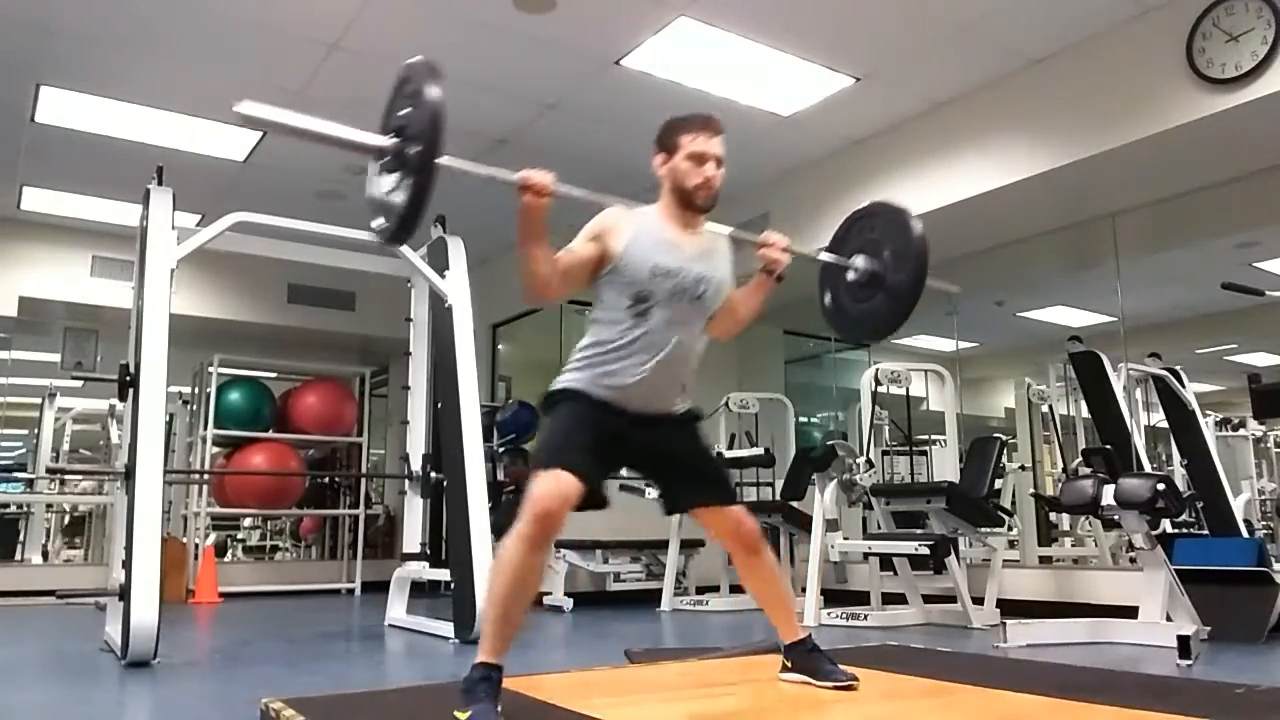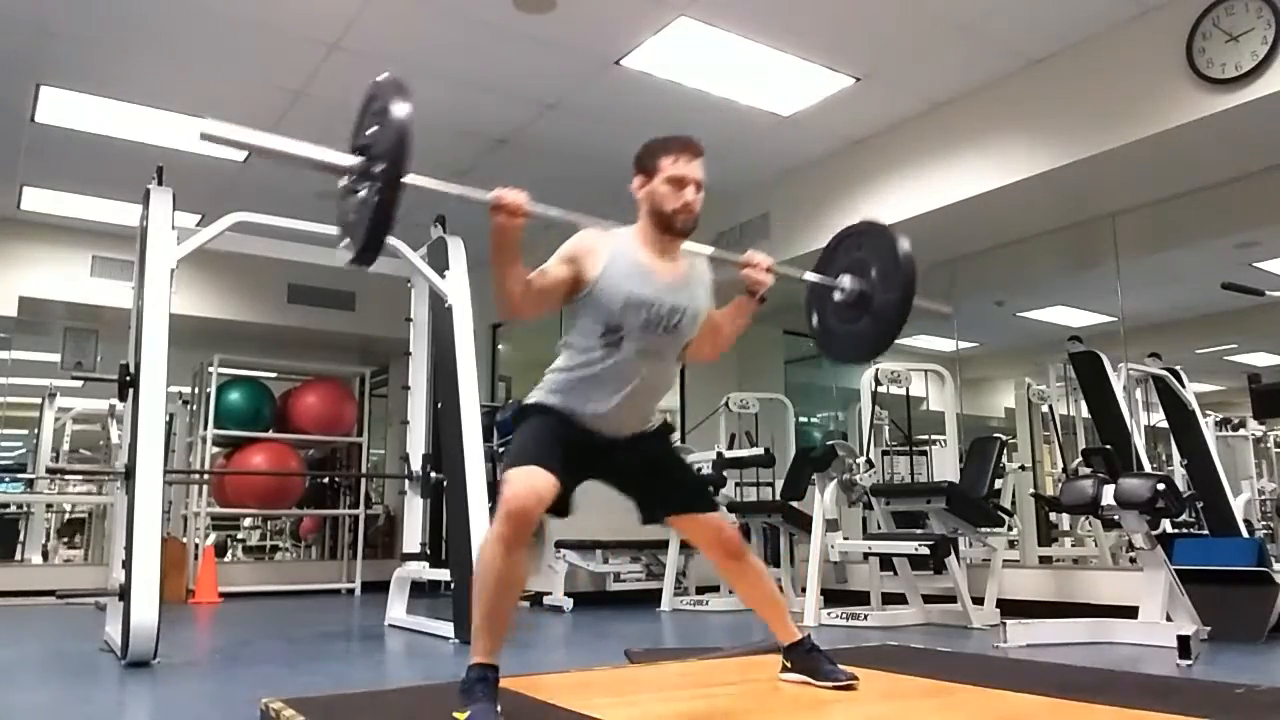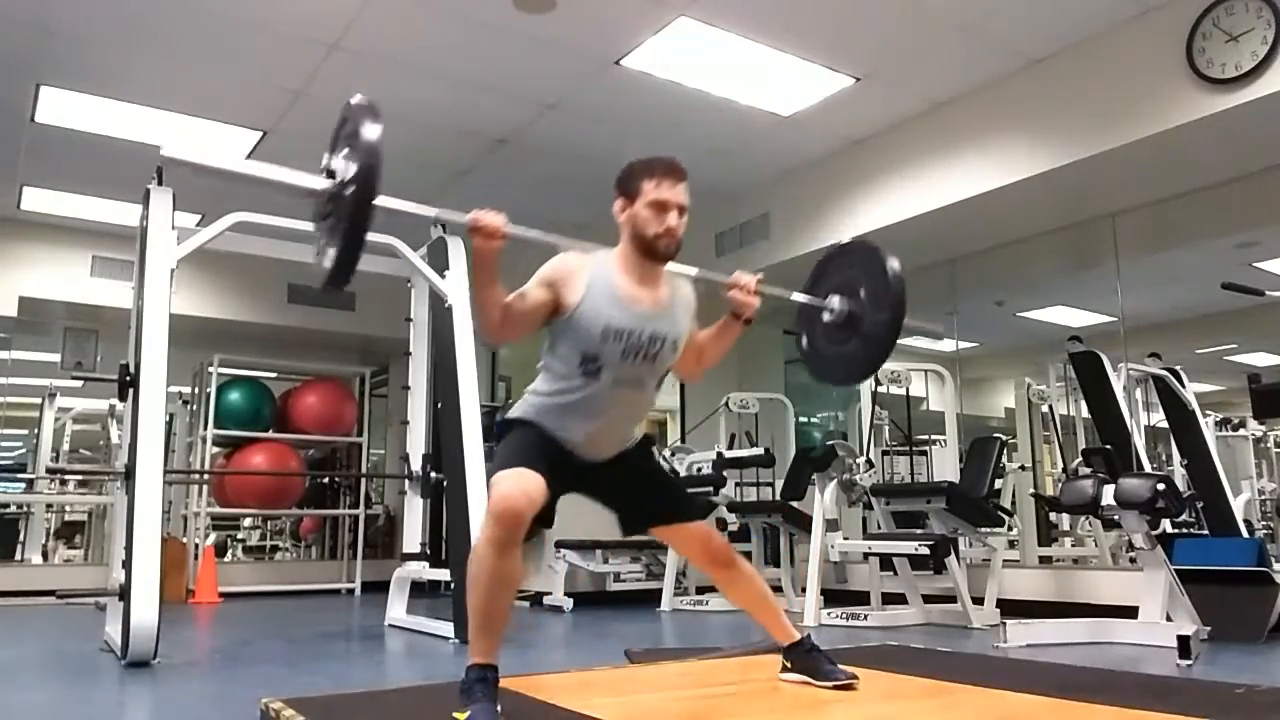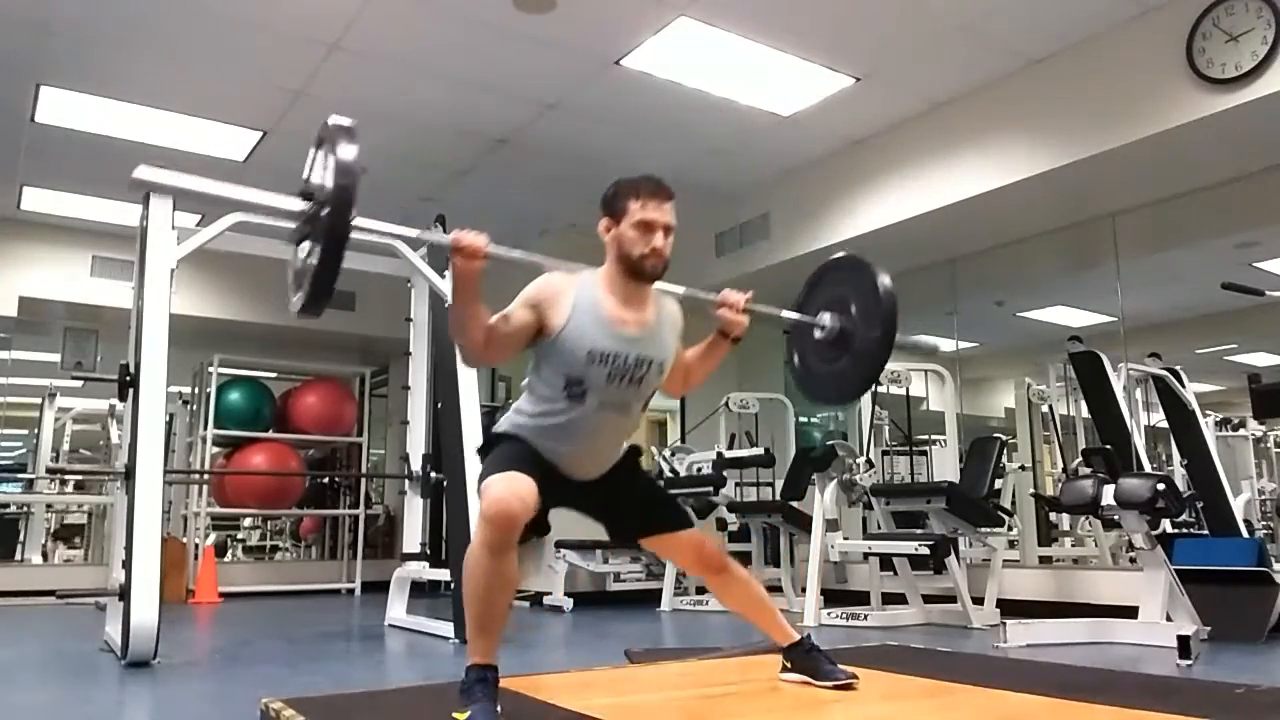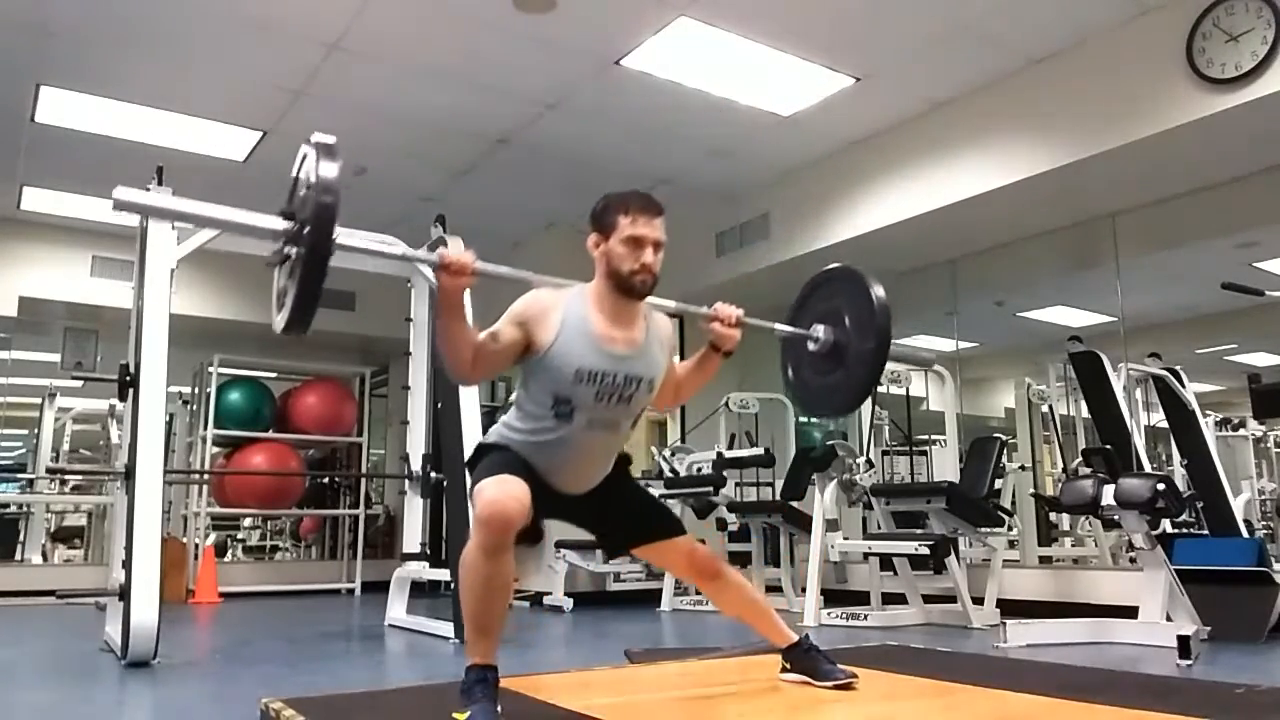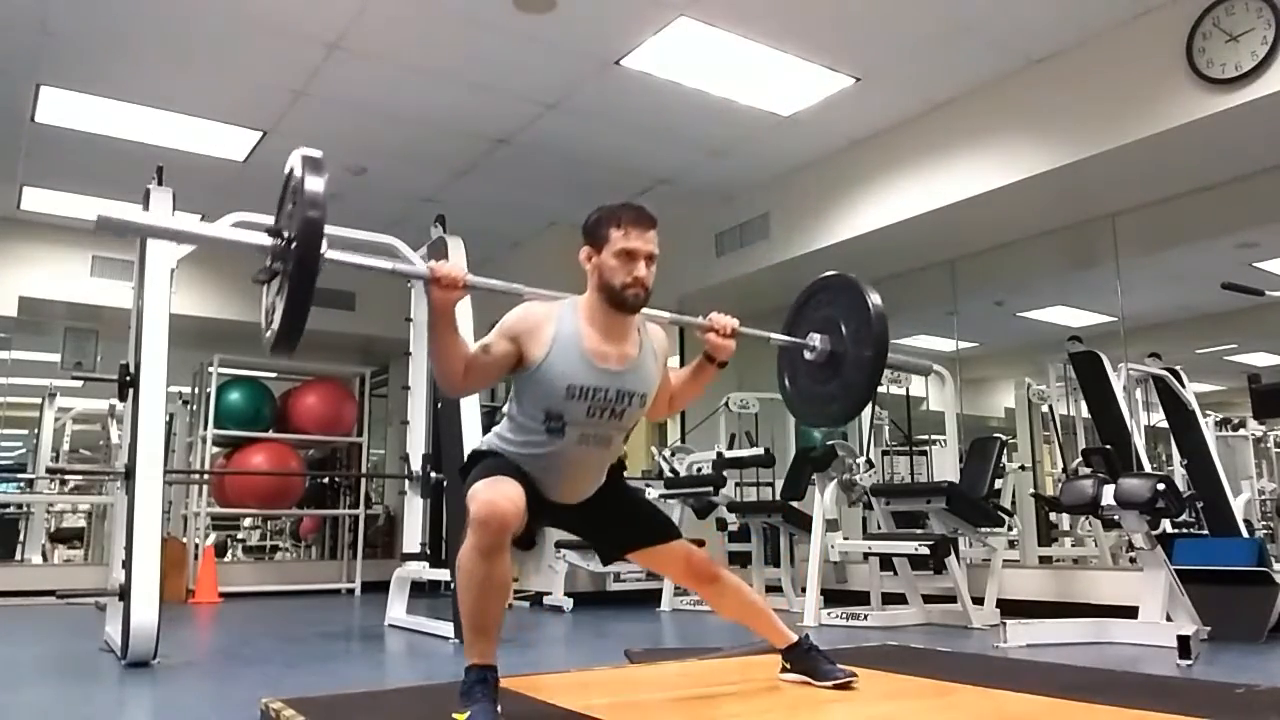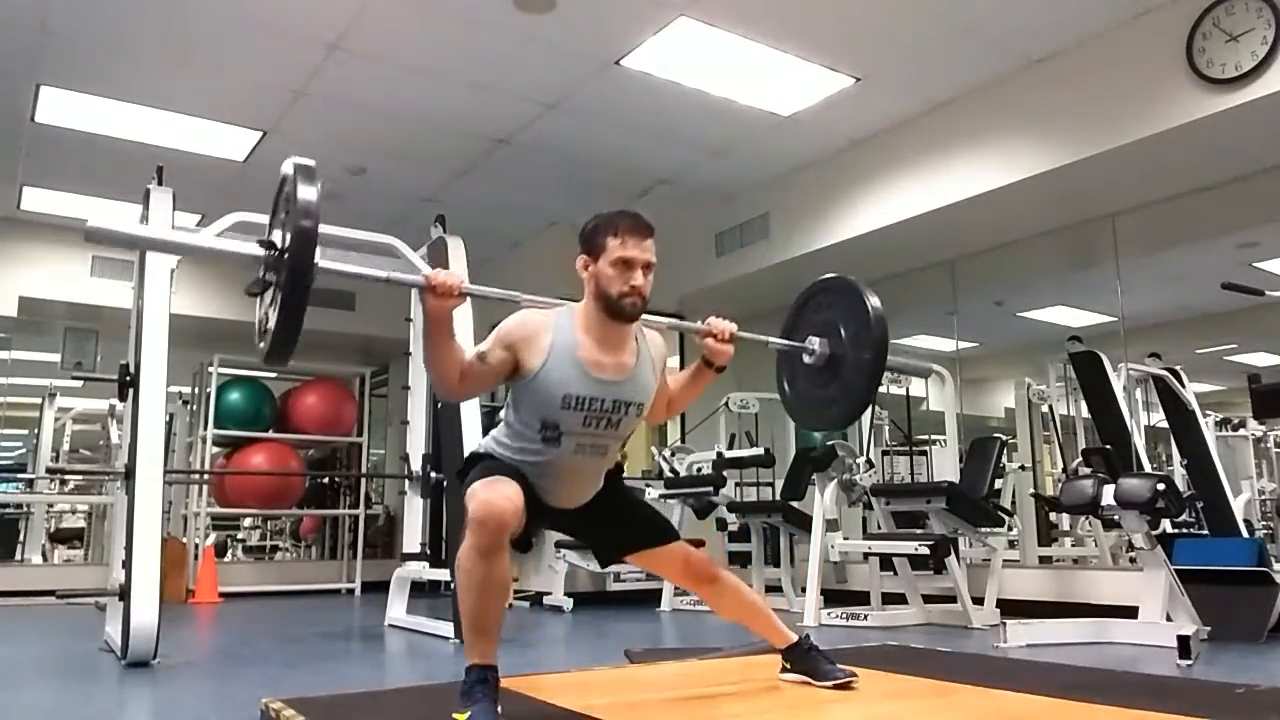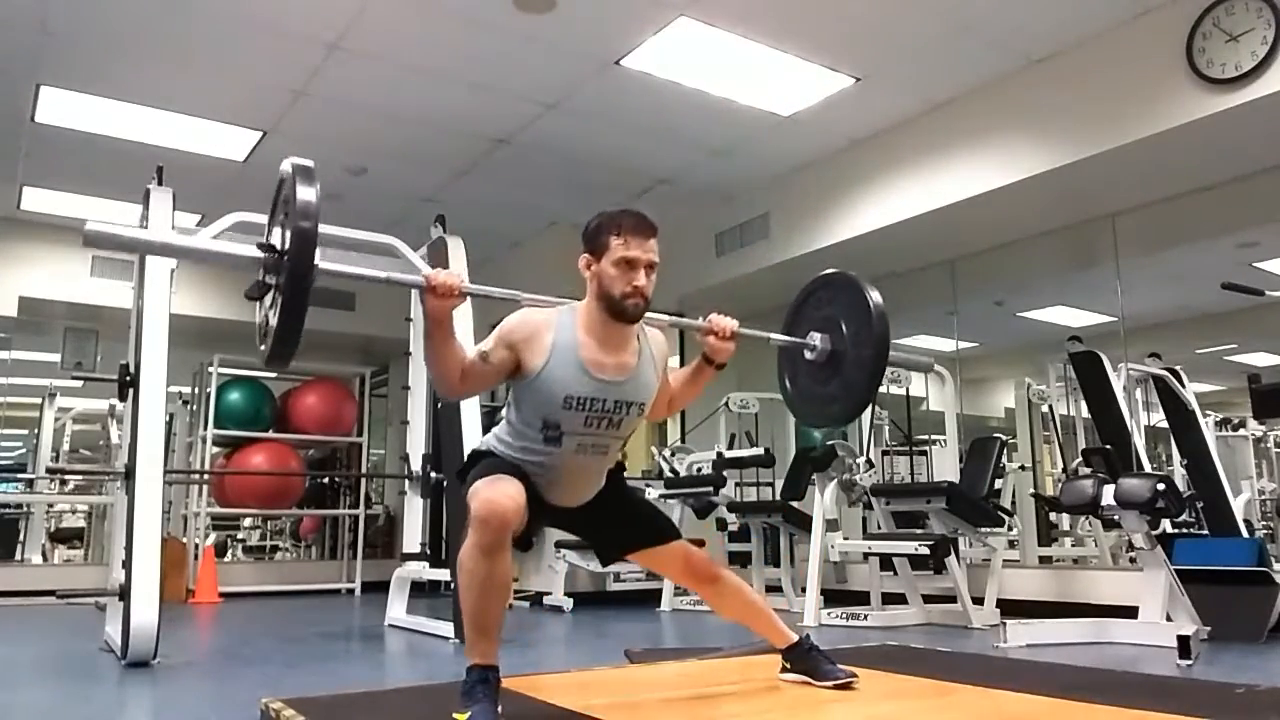
dt=0.1s
person 1, frame 1
left shoulder: (719, 248)
right shoulder: (620, 226)
left elbow: (720, 323)
right elbow: (543, 288)
left wrist: (769, 273)
right wrist: (533, 217)
left hip: (667, 414)
right hip: (591, 399)
left knee: (742, 532)
right knee: (545, 507)
left ankle: (798, 651)
person 1, frame 2
left shoulder: (700, 274)
right shoulder: (595, 249)
left elbow: (703, 345)
right elbow: (517, 307)
left wrist: (752, 295)
right wrist: (505, 238)
left hip: (637, 432)
right hip: (561, 416)
left knee: (725, 540)
right knee: (520, 505)
left ankle: (799, 651)
person 1, frame 3
left shoulder: (682, 297)
right shoulder: (573, 272)
left elbow: (689, 366)
right elbow: (497, 330)
left wrist: (738, 316)
right wrist: (484, 260)
left hip: (619, 449)
right hip: (543, 430)
left knee: (714, 548)
right knee: (509, 507)
left ankle: (799, 651)
person 1, frame 4
left shoulder: (670, 316)
right shoulder: (557, 294)
left elbow: (676, 381)
right elbow: (479, 352)
left wrist: (726, 334)
right wrist: (465, 282)
left hip: (607, 465)
right hip: (527, 447)
left knee: (707, 557)
right knee: (503, 510)
left ankle: (798, 652)
person 1, frame 5
left shoulder: (661, 331)
right shoulder: (544, 310)
left elbow: (667, 395)
right elbow: (467, 368)
left wrist: (717, 347)
right wrist: (450, 296)
left hip: (597, 478)
right hip: (517, 456)
left knee: (701, 563)
right knee: (499, 513)
left ankle: (797, 652)
person 1, frame 6
left shoulder: (654, 342)
right shoulder: (536, 324)
left elbow: (662, 405)
right elbow: (457, 381)
left wrist: (713, 359)
right wrist: (441, 311)
left hip: (592, 486)
right hip: (510, 467)
left knee: (698, 567)
right knee: (493, 513)
left ankle: (797, 651)
person 1, frame 7
left shoulder: (652, 348)
right shoulder: (532, 332)
left elbow: (660, 409)
right elbow: (453, 387)
left wrist: (710, 364)
right wrist: (437, 318)
left hip: (590, 490)
right hip: (509, 469)
left knee: (697, 568)
right knee: (492, 513)
left ankle: (798, 651)
person 1, frame 8
left shoulder: (654, 346)
right shoulder: (534, 331)
left elbow: (661, 405)
right elbow: (454, 385)
left wrist: (712, 359)
right wrist: (437, 317)
left hip: (592, 487)
right hip: (510, 467)
left knee: (699, 567)
right knee: (494, 512)
left ankle: (797, 651)
